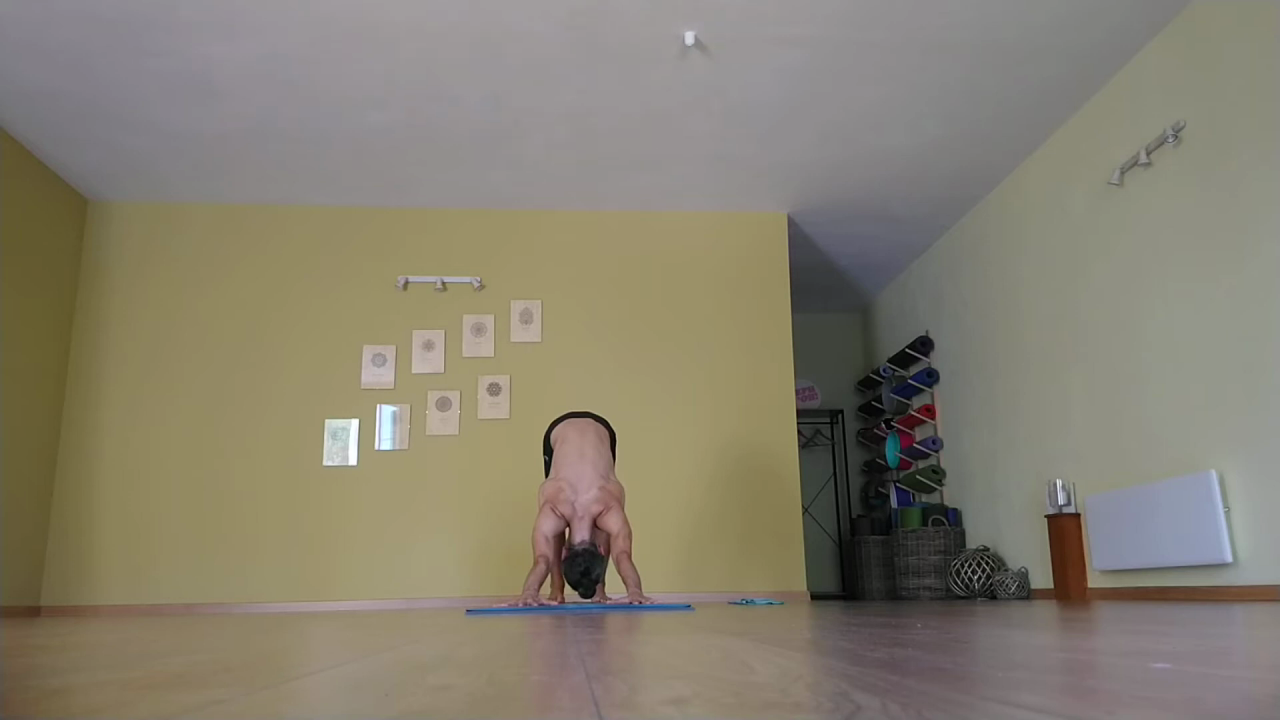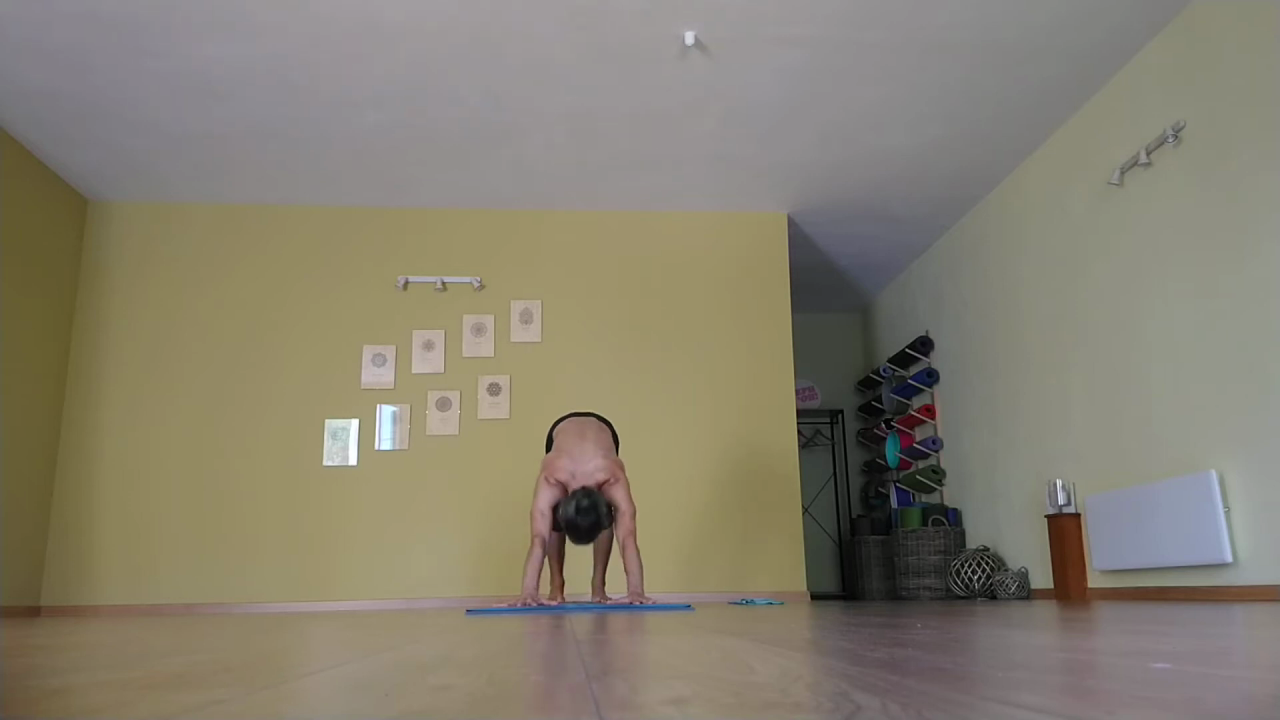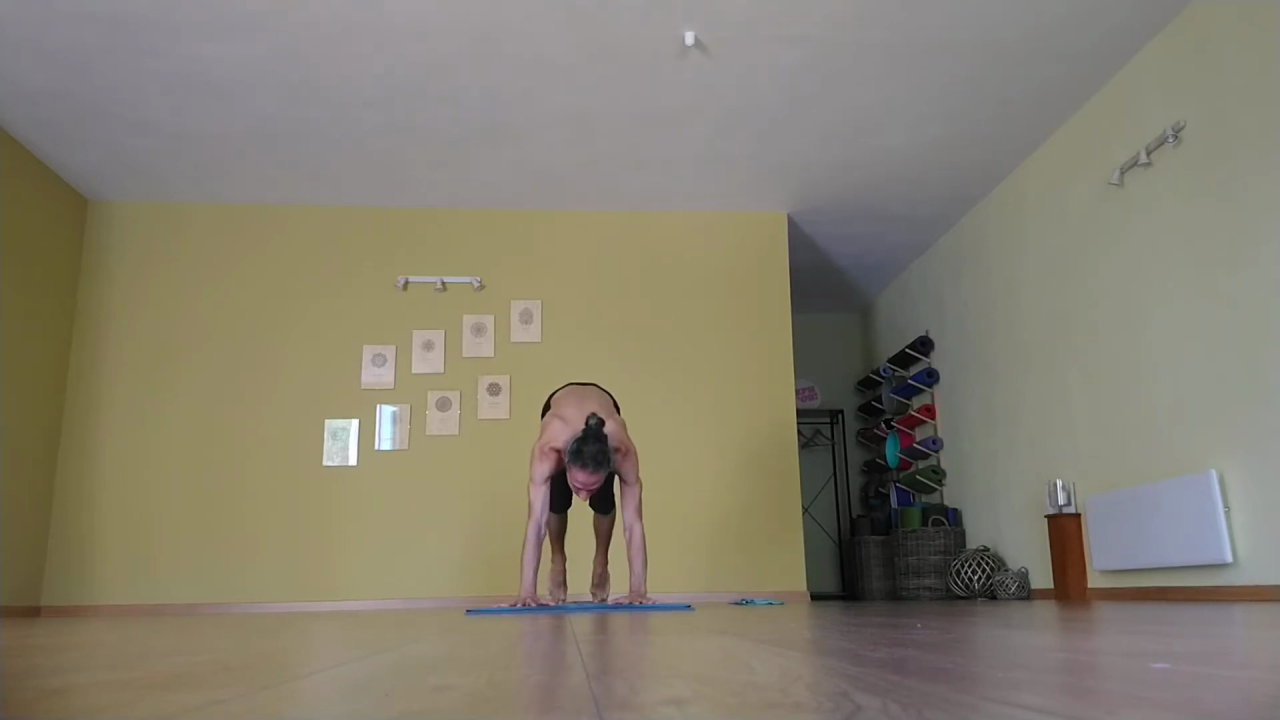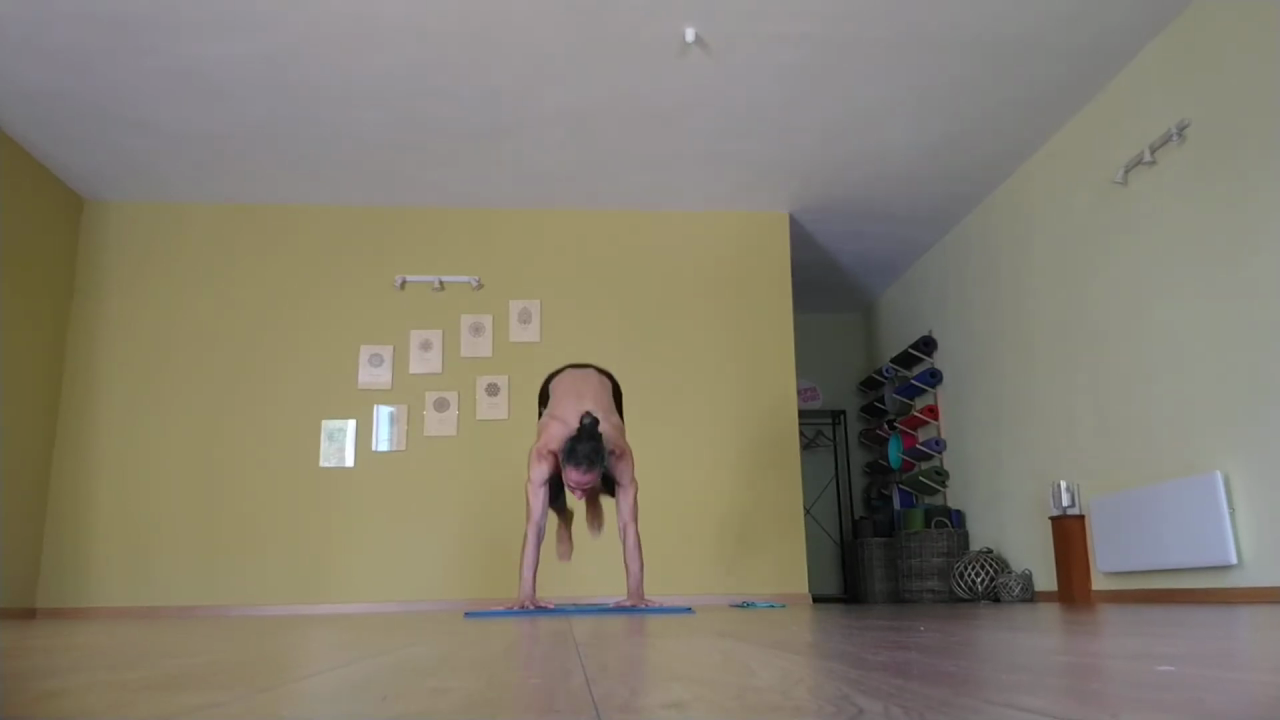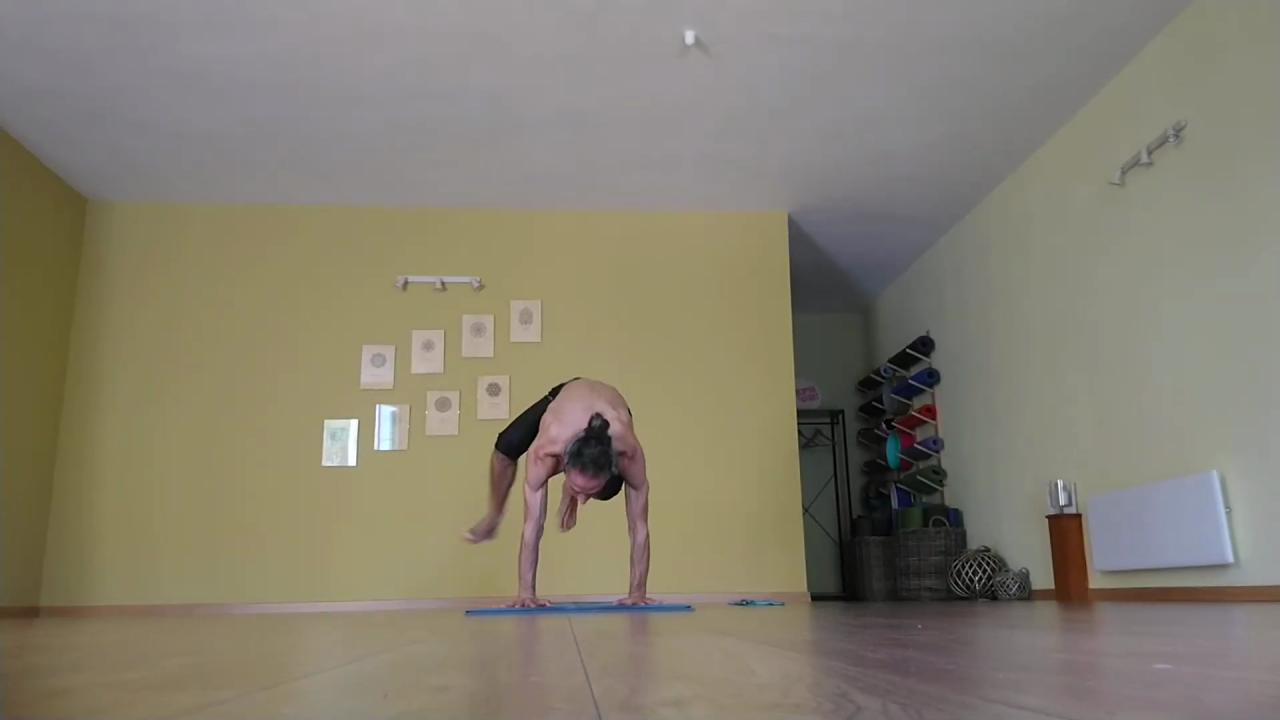
dt=1s
person 1, frame 1
left shoulder: (609, 508)
right shoulder: (552, 510)
left elbow: (623, 557)
right elbow: (541, 560)
left hip: (600, 429)
right hip: (559, 430)
left ankle: (600, 586)
right ankle: (556, 587)
person 1, frame 2
left shoulder: (613, 480)
right shoulder: (552, 480)
left elbow: (628, 538)
right elbow: (539, 540)
left wrist: (636, 591)
right wrist: (528, 592)
left knee: (606, 519)
right knee: (553, 521)
left ankle: (599, 585)
right ankle: (556, 584)
person 1, frame 3
left shoulder: (622, 451)
right shoulder: (548, 450)
left elbow: (633, 523)
right elbow: (536, 521)
left knee: (603, 501)
right knee: (557, 500)
left ankle: (601, 562)
right ankle: (557, 560)
person 1, frame 4
left shoulder: (617, 452)
right shoulder: (545, 450)
left elbow: (628, 525)
right elbow: (535, 524)
left wrist: (636, 593)
right wrist: (526, 591)
left knee: (613, 487)
right knee: (552, 493)
left ankle: (594, 497)
right ankle: (564, 517)
person 1, frame 5
left shoulder: (629, 452)
right shoulder: (546, 449)
left elbow: (639, 527)
right elbow: (532, 524)
left wrist: (638, 592)
right wrist: (526, 591)
left knee: (607, 490)
right knee: (506, 446)
left ankle: (575, 491)
right ankle: (494, 514)
